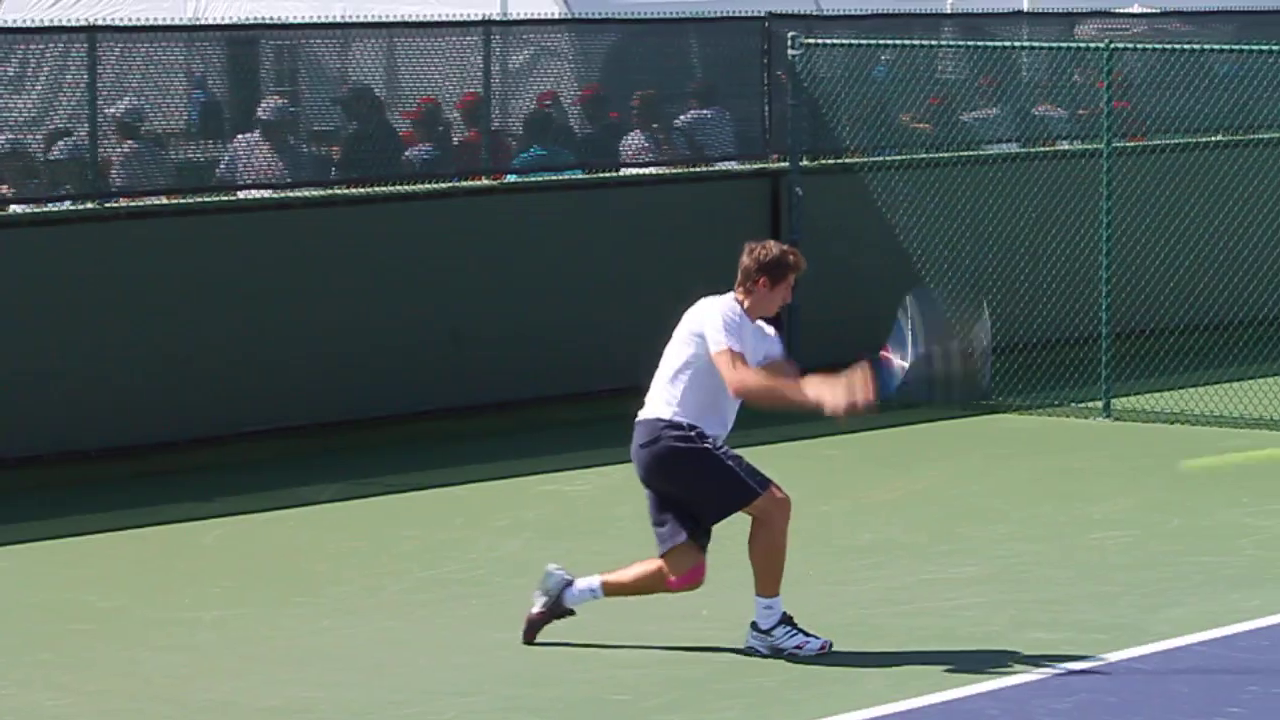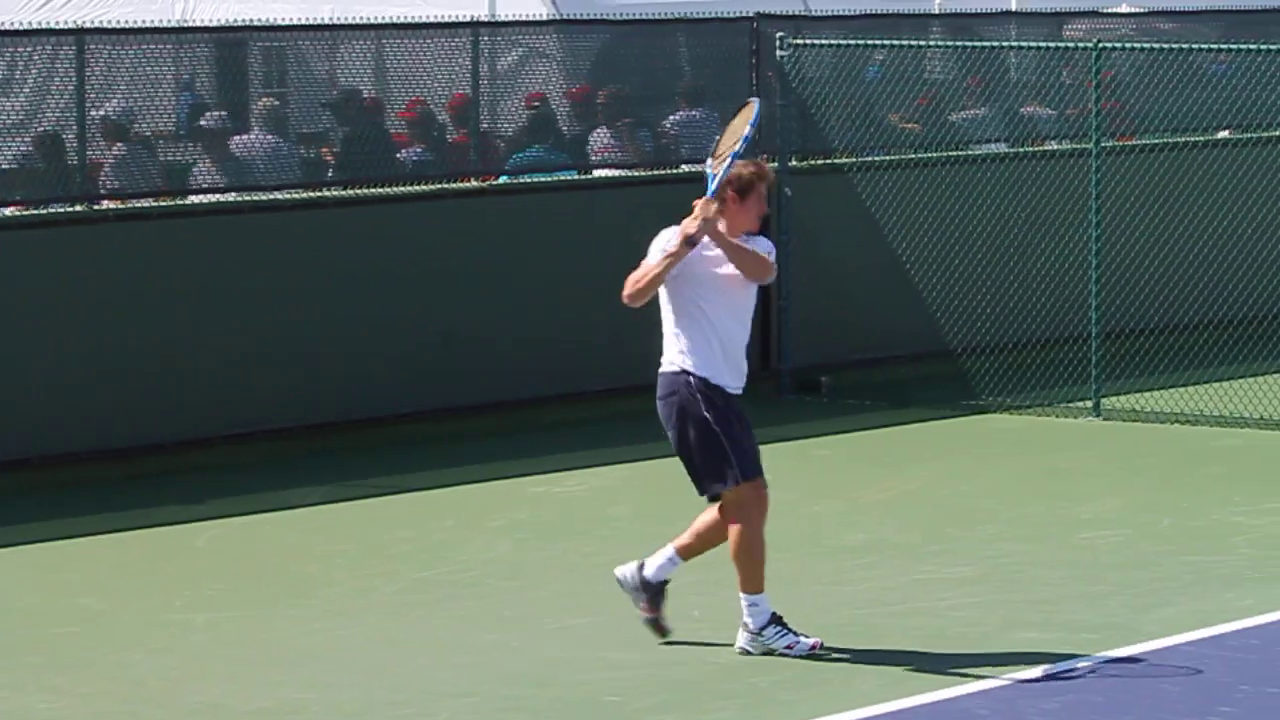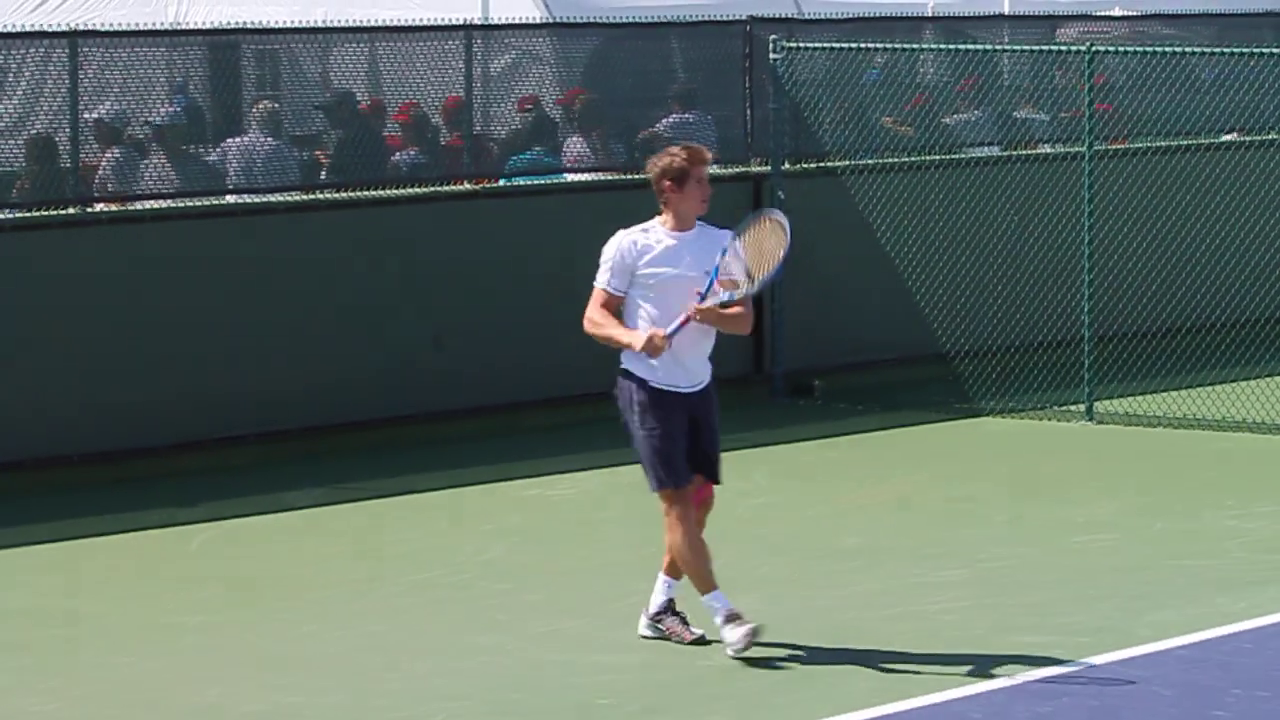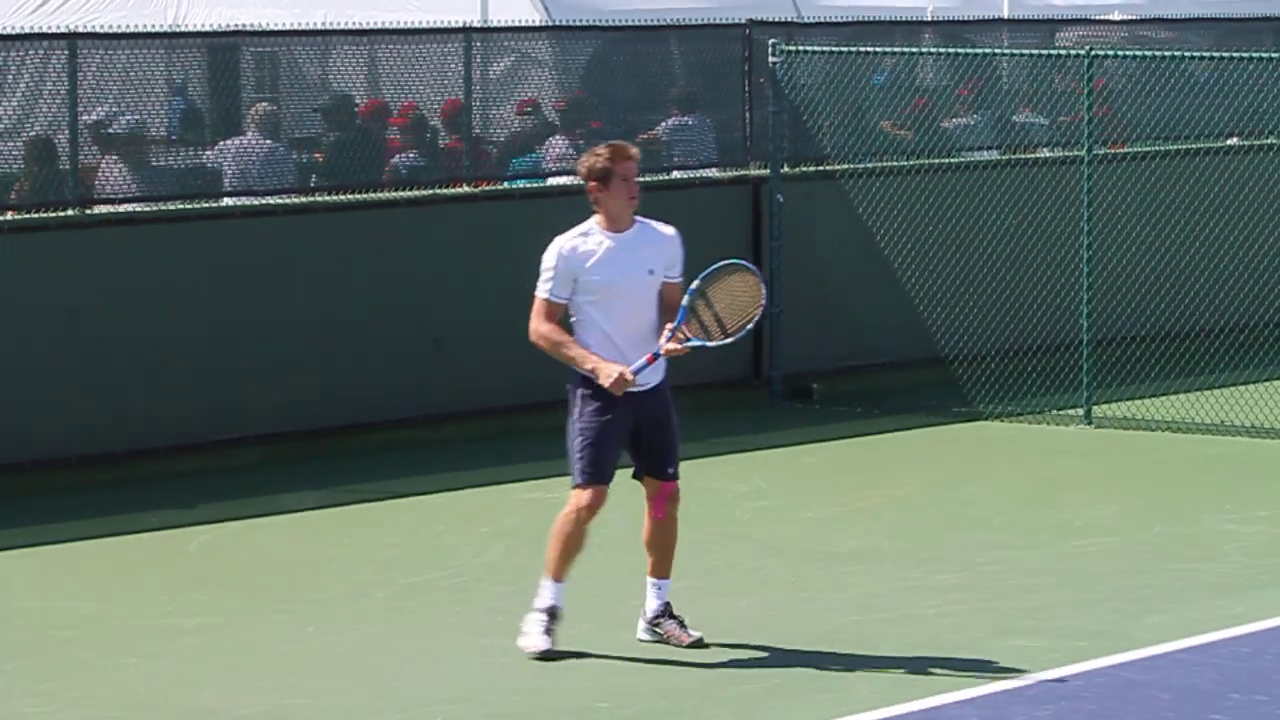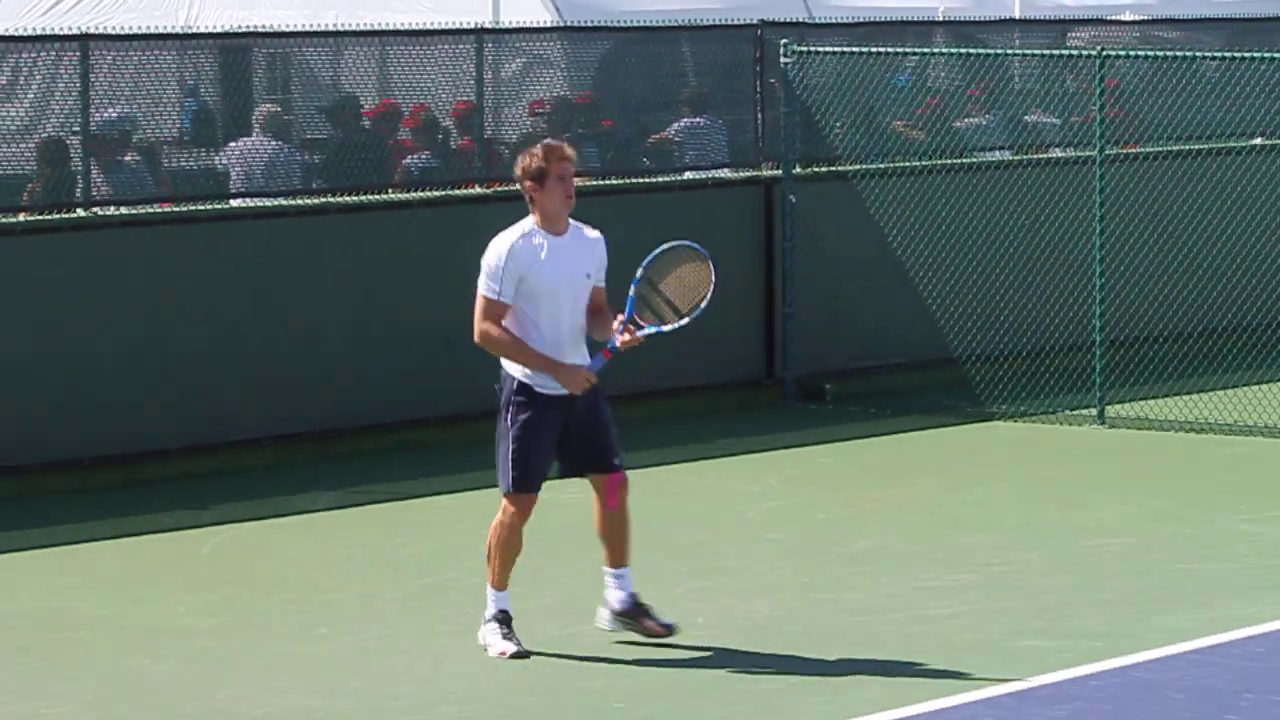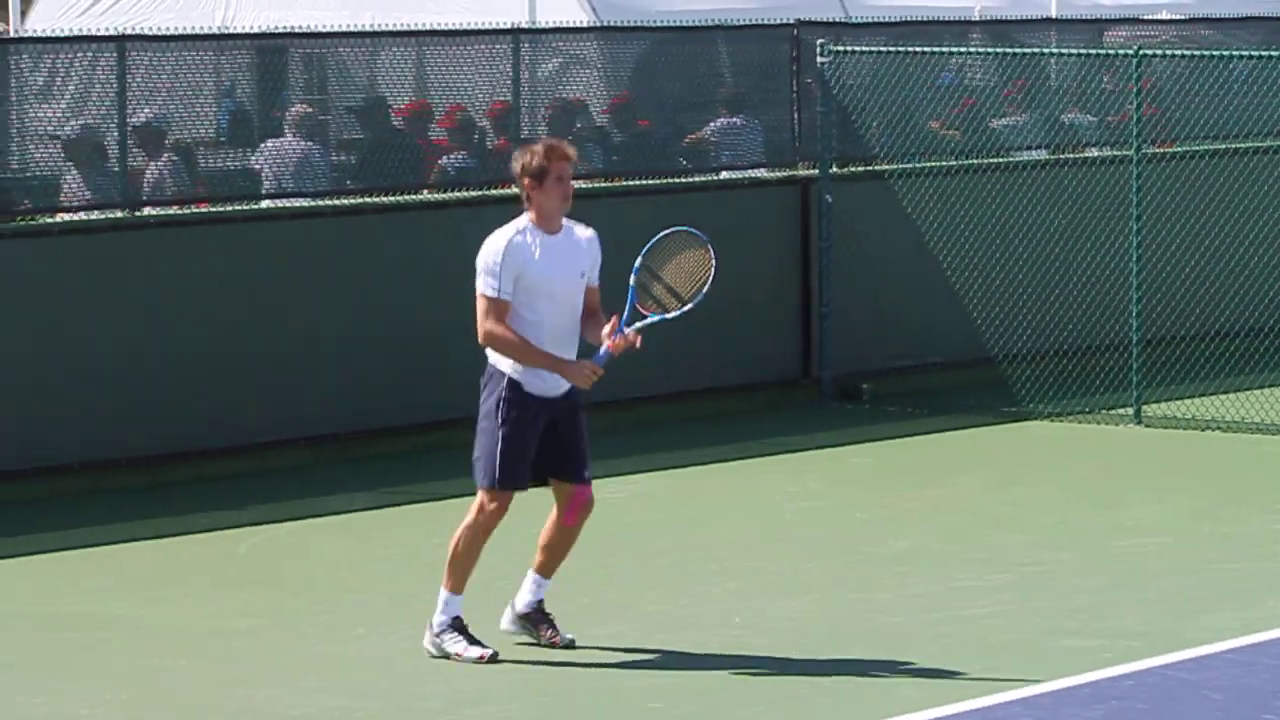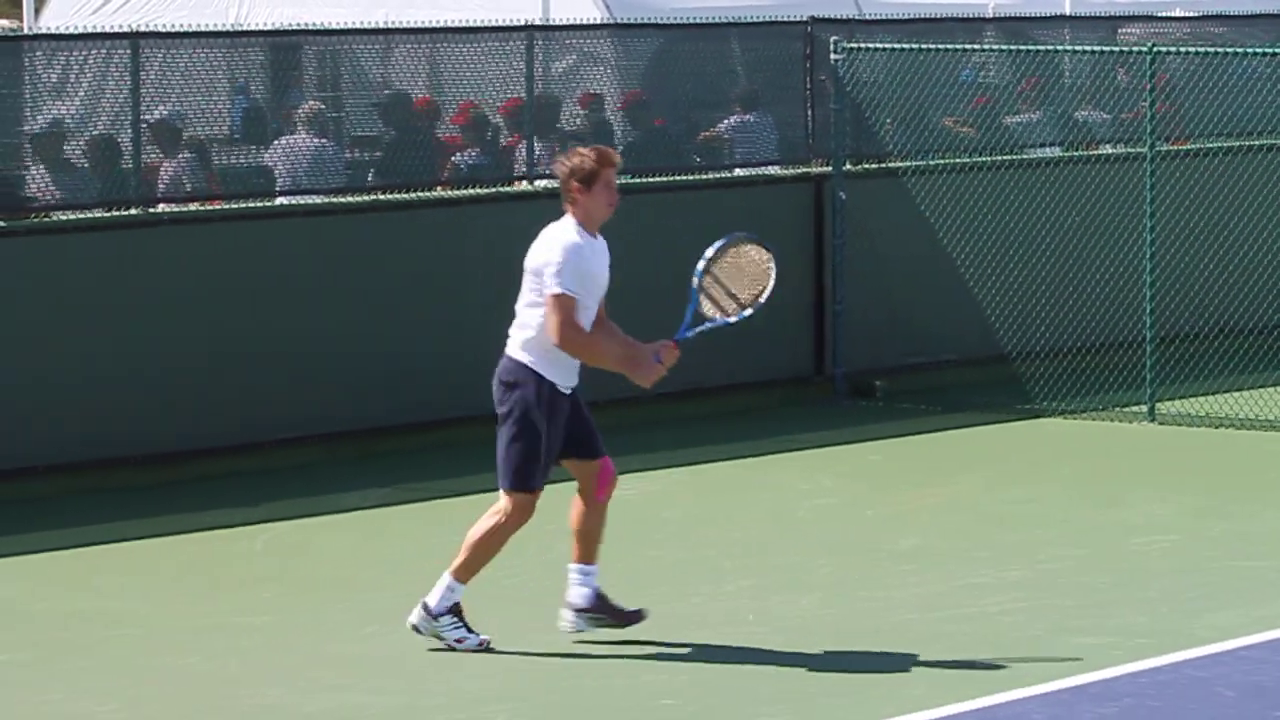
dt=0.3s
person 1, frame 1
left shoulder: (760, 334)
right shoulder: (716, 312)
left elbow: (789, 382)
right elbow: (740, 383)
left wrist: (834, 387)
right wrist: (821, 394)
left hip: (663, 443)
right hip: (672, 438)
left knee: (682, 573)
right knee: (774, 505)
left ankle: (567, 590)
right ankle: (768, 624)
person 1, frame 2
left shoulder: (758, 248)
right shoulder: (675, 240)
left elbow: (757, 272)
right elbow: (633, 293)
left wrist: (720, 232)
right wrist: (682, 245)
left hip: (726, 392)
right hip: (689, 387)
left knee: (740, 507)
right knee: (747, 499)
left ankle: (649, 574)
right ankle: (757, 625)
person 1, frame 3
left shoulder: (721, 244)
right shoulder: (627, 245)
left elbow: (744, 319)
right elbow: (594, 318)
left wrist: (714, 316)
right wrist: (633, 336)
left hip: (697, 388)
right hip: (648, 388)
left knee: (700, 500)
right knee: (679, 503)
left ankle: (659, 609)
right ankle: (723, 615)
person 1, frame 4
left shoulder: (665, 239)
right shoulder: (568, 250)
right elbow: (541, 327)
left wrist: (671, 334)
right wrist: (598, 365)
left hip: (651, 387)
right hip: (597, 392)
left knee: (665, 495)
right knee: (587, 499)
left ankle: (657, 611)
right ankle: (545, 607)
person 1, frame 5
left shoulder: (591, 242)
right shoulder: (510, 249)
right elbow: (485, 330)
left wrist: (614, 329)
right wrist: (556, 368)
left hip: (579, 387)
right hip: (530, 391)
left knee: (613, 487)
right knee: (517, 506)
left ankle: (620, 601)
right ankle: (495, 615)
person 1, frame 6
left shoulder: (586, 241)
right shoulder: (505, 247)
right elbow: (491, 330)
left wrist: (608, 334)
right wrist: (567, 366)
left hip: (558, 391)
right hip: (513, 387)
left knee: (577, 500)
right knee: (495, 500)
left ankle: (525, 606)
right ankle: (443, 624)
person 1, frame 7
left shoulder: (595, 246)
right shoulder: (564, 247)
left elbow: (596, 324)
right elbow: (566, 333)
left wrist: (645, 349)
right wrist: (631, 366)
left hip: (557, 385)
right hip: (530, 380)
left knee: (600, 475)
right knee: (518, 504)
left ankle: (583, 599)
right ankle: (438, 607)
